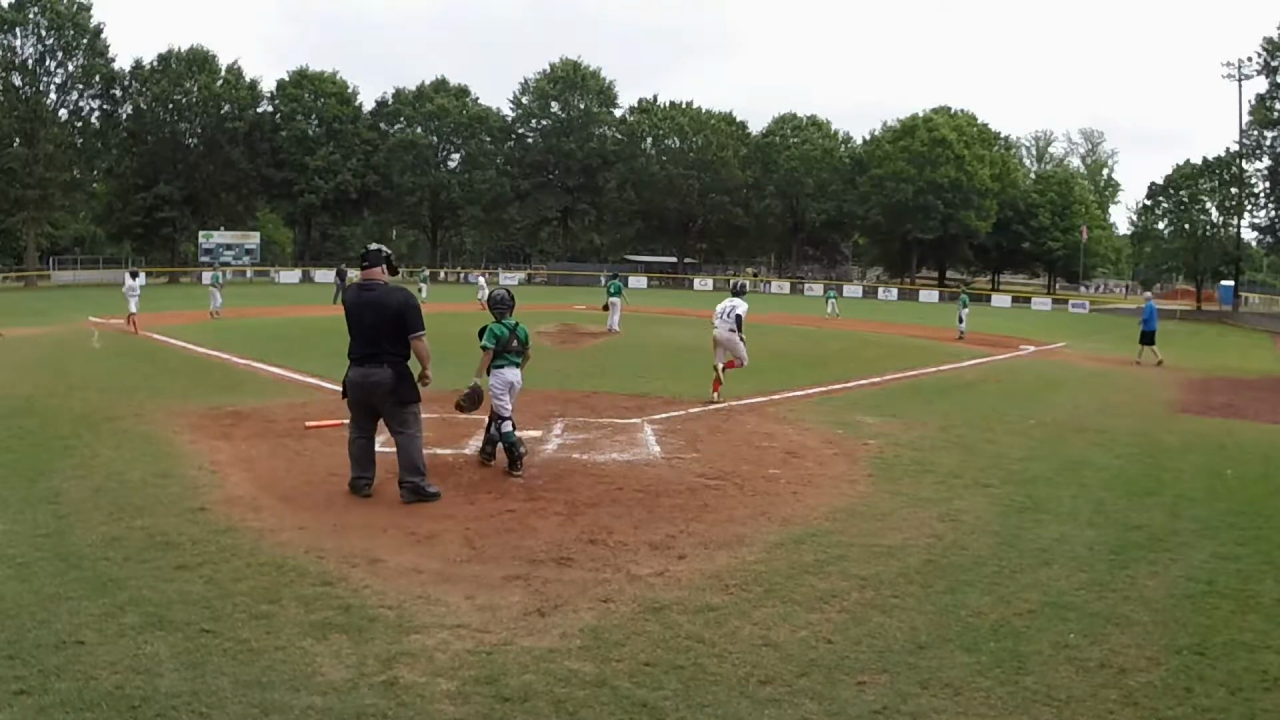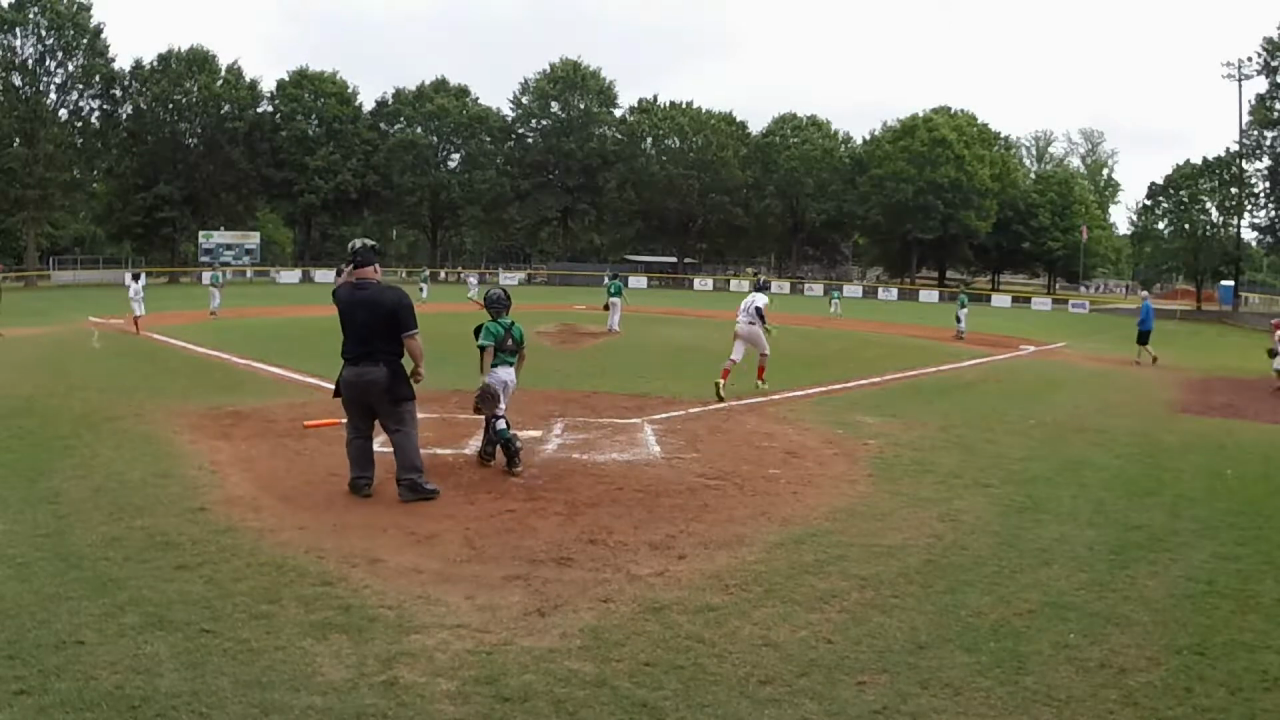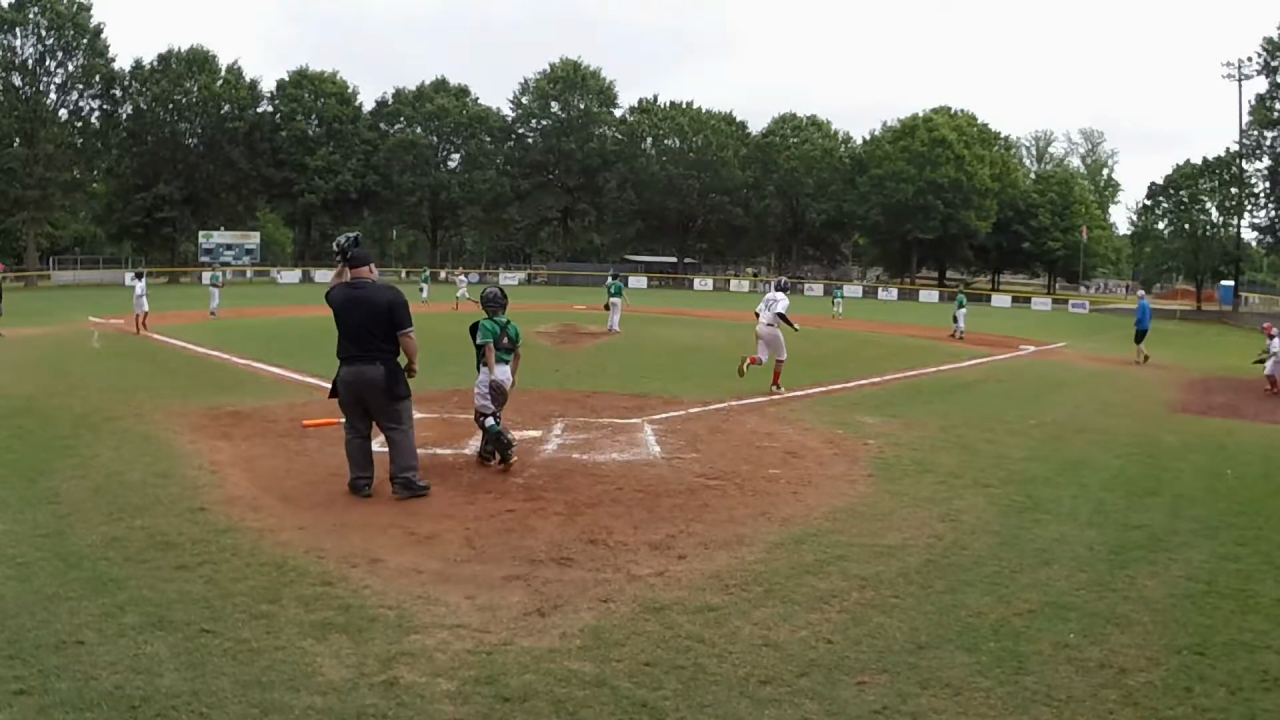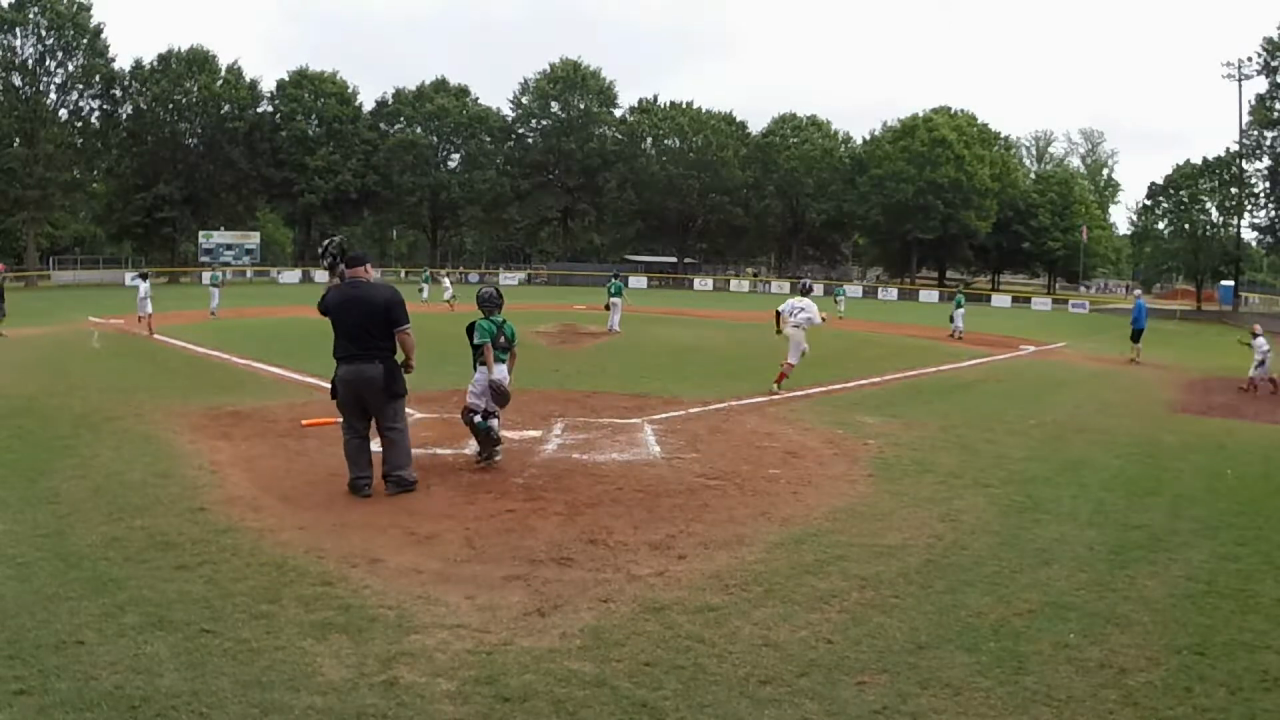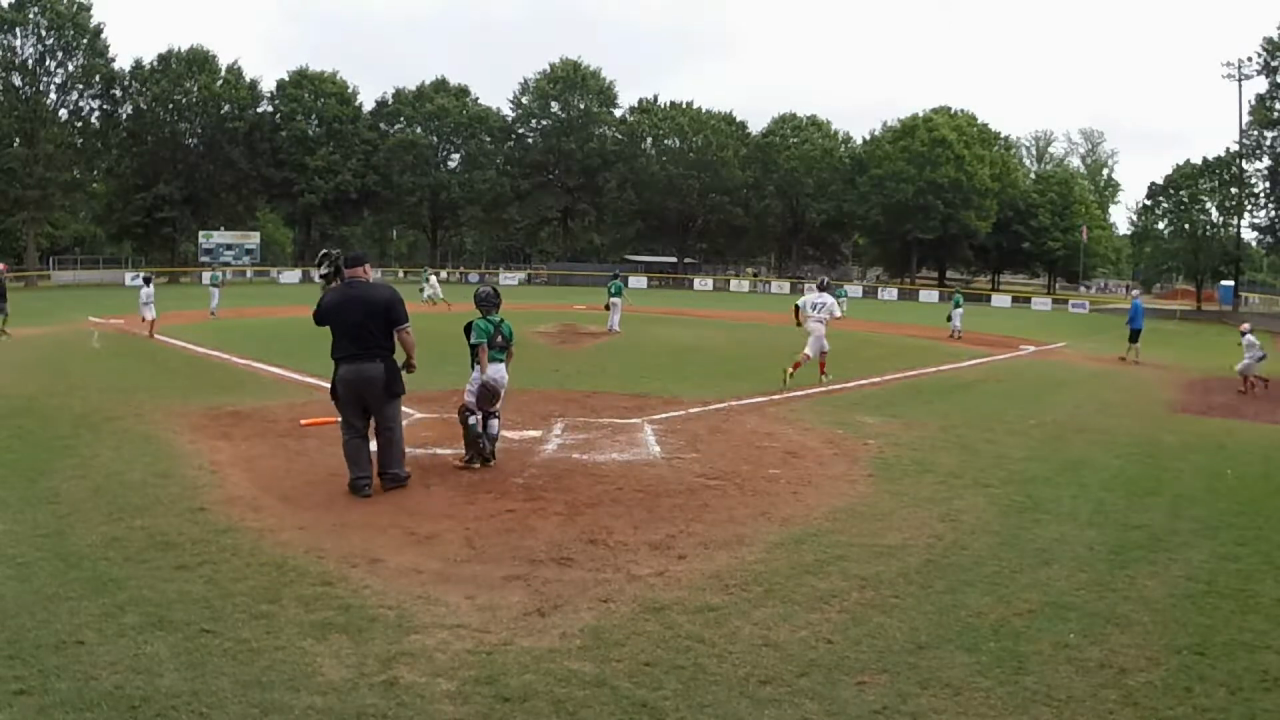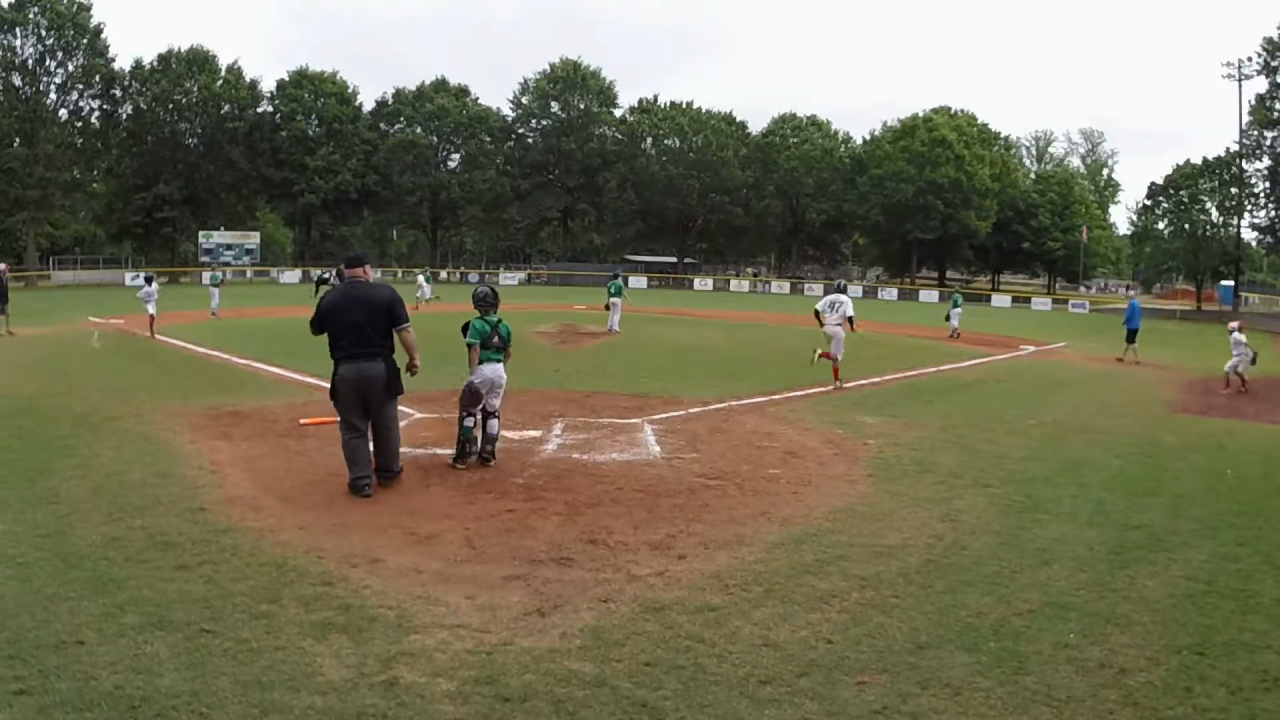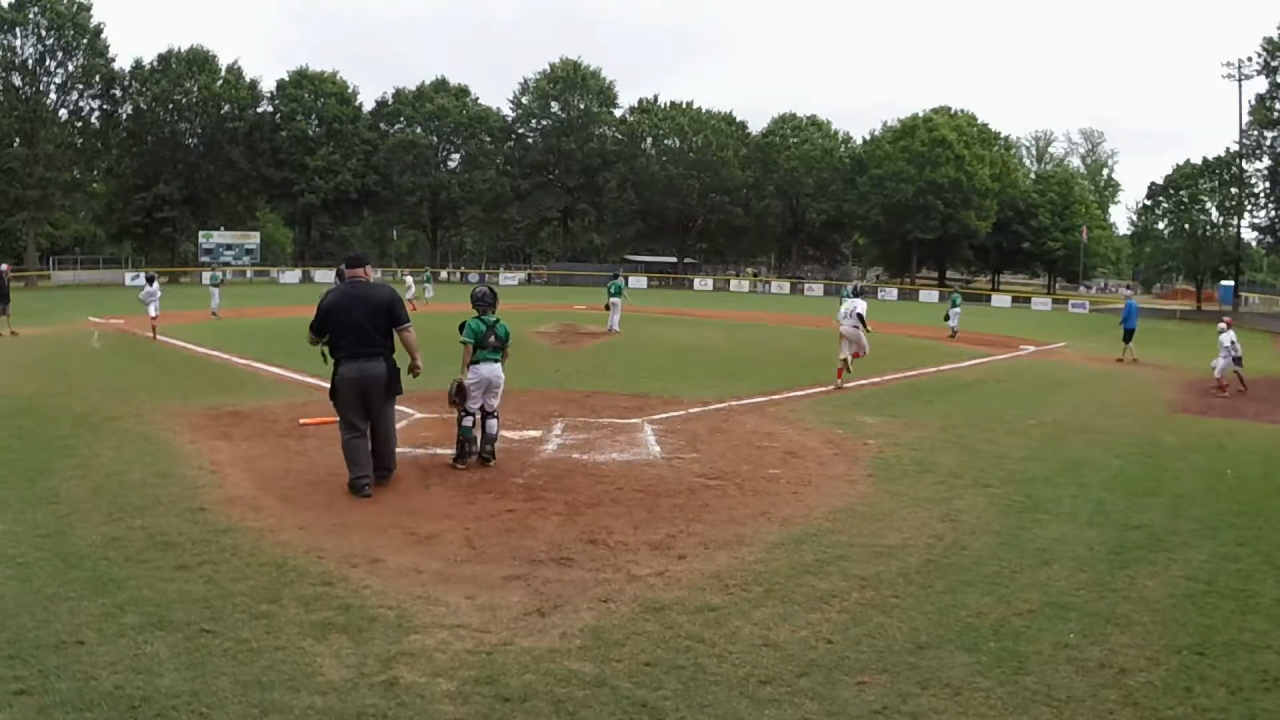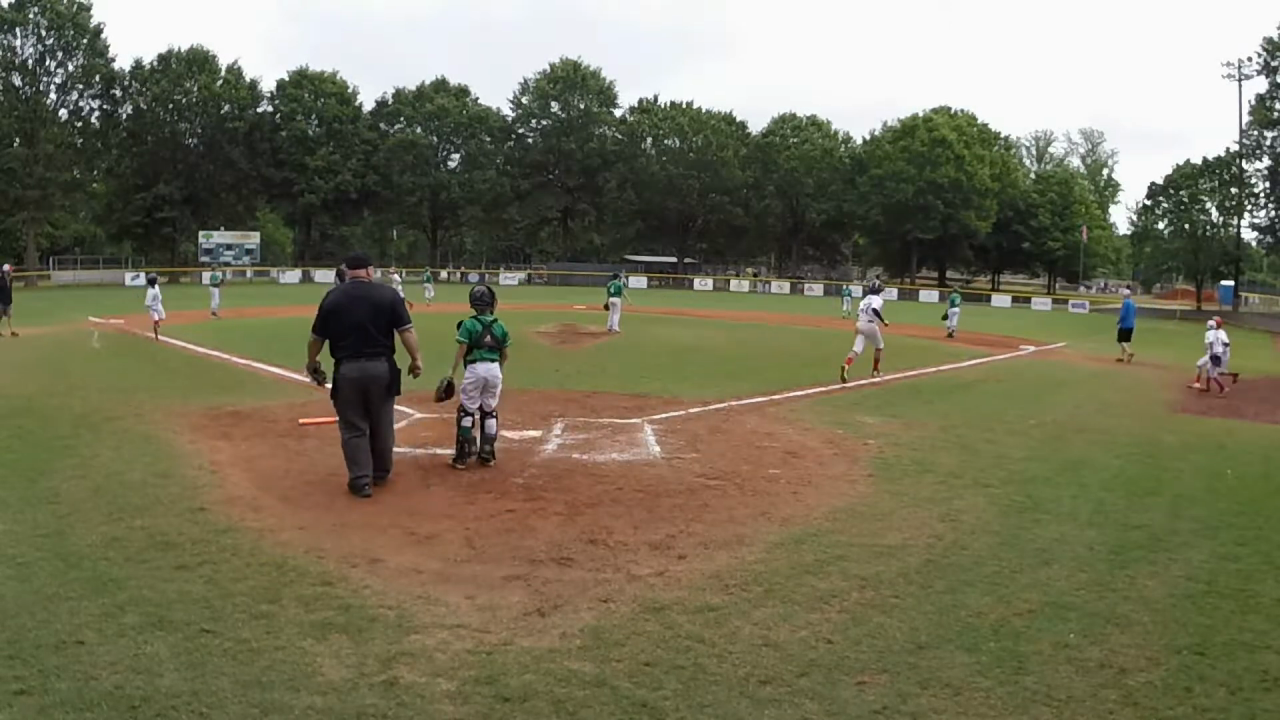
dt=0.1s
person 1, frame 1
left shoulder: (351, 295)
right shoulder: (401, 296)
right elbow: (417, 339)
left wrist: (366, 273)
right wrist: (426, 368)
left hip: (358, 374)
right hip: (392, 375)
left knee: (360, 432)
right knee: (407, 432)
left ankle: (361, 482)
right ankle: (414, 485)
person 1, frame 2
left shoulder: (344, 295)
right shoulder: (395, 295)
right elbow: (411, 338)
left wrist: (353, 264)
right wrist: (418, 366)
left hip: (352, 373)
right hip: (387, 373)
left knee: (358, 432)
right knee: (403, 430)
left ankle: (361, 483)
right ankle: (412, 483)
person 1, frame 3
left shoulder: (339, 295)
right shoulder: (390, 294)
right elbow: (406, 336)
left wrist: (342, 265)
right wrist: (412, 362)
left hip: (349, 372)
right hip: (383, 372)
left knee: (356, 431)
right knee: (399, 427)
left ankle: (361, 482)
right ankle: (405, 481)
person 1, frame 4
left shoulder: (333, 295)
right shoulder: (387, 293)
left elbow: (322, 306)
right elbow: (404, 333)
right wrist: (410, 358)
left hip: (346, 371)
right hip: (381, 370)
left knee: (354, 430)
right knee: (393, 426)
left ankle: (361, 482)
right ankle: (398, 478)
person 1, frame 5
left shoulder: (331, 297)
right shoulder: (386, 293)
left elbow: (318, 318)
right elbow: (404, 332)
right wrist: (411, 357)
left hip: (346, 371)
right hip: (380, 370)
left knee: (353, 430)
right knee: (389, 426)
left ankle: (361, 482)
right ankle: (392, 475)
person 1, frame 6
left shoulder: (330, 297)
right shoulder: (385, 293)
left elbow: (315, 331)
right elbow: (404, 330)
right wrist: (414, 357)
left hip: (345, 370)
right hip: (380, 368)
left knee: (353, 429)
right knee: (386, 425)
left ankle: (361, 481)
right ankle: (387, 472)
person 1, frame 7
left shoulder: (331, 298)
right shoulder: (386, 293)
left elbow: (314, 337)
right elbow: (405, 330)
left wrist: (324, 340)
right wrist: (415, 358)
left hip: (346, 370)
right hip: (380, 368)
left knee: (353, 429)
right knee: (384, 425)
left ankle: (360, 481)
right ankle: (383, 471)
person 1, frame 8
left shoulder: (333, 297)
right shoulder: (388, 294)
left elbow: (317, 339)
right elbow: (406, 331)
left wrist: (312, 363)
right wrist: (416, 359)
left hip: (347, 370)
right hip: (381, 368)
left knee: (353, 428)
right knee: (382, 425)
left ankle: (360, 481)
right ankle: (379, 473)
person 2, frame 1
left shoulder: (493, 328)
right shoulder: (521, 329)
left elbow: (488, 355)
right elbow: (526, 355)
left wrist: (478, 378)
left hip: (499, 375)
right hip: (516, 374)
left knee: (503, 417)
right knee: (498, 413)
left ankle: (516, 463)
right ankle: (488, 453)
person 2, frame 2
left shoulder: (489, 327)
right shoulder: (517, 328)
left elbow: (488, 353)
right elbow: (522, 355)
left wrist: (484, 378)
right wrist: (515, 375)
left hip: (494, 374)
right hip: (509, 373)
left knee: (496, 417)
right knee: (496, 413)
left ankle: (514, 460)
right ankle: (487, 453)
person 2, frame 3
left shoulder: (485, 325)
right shoulder: (512, 327)
left elbow: (489, 350)
right elbow: (517, 354)
left wrist: (491, 375)
right wrist: (513, 375)
left hip: (490, 372)
right hip: (506, 372)
left knee: (483, 414)
right knee: (493, 412)
left ankle: (507, 451)
right ankle: (488, 453)
person 2, frame 4
left shoulder: (482, 325)
right shoulder: (508, 326)
left elbow: (487, 350)
right elbow: (513, 353)
left wrist: (491, 375)
right wrist: (508, 374)
left hip: (486, 371)
right hip: (503, 371)
left knee: (472, 412)
right knee: (492, 411)
left ankle: (491, 448)
right ankle: (488, 452)
person 2, frame 5
left shoulder: (479, 324)
right shoulder: (506, 325)
left elbow: (483, 351)
right elbow: (510, 353)
left wrist: (484, 375)
left hip: (484, 371)
right hip: (500, 371)
left knee: (468, 411)
right knee: (492, 412)
left ankle: (474, 456)
right ankle: (488, 455)
person 2, frame 6
left shoulder: (476, 324)
right shoulder: (504, 326)
left elbow: (475, 351)
right elbow: (508, 353)
left wrist: (471, 376)
left hip: (481, 370)
right hip: (499, 371)
left knee: (468, 412)
right knee: (492, 412)
left ankle: (462, 457)
right ankle: (488, 454)
person 2, frame 7
left shoulder: (472, 324)
right shoulder: (502, 326)
left elbow: (468, 350)
right elbow: (506, 353)
left wrist: (462, 373)
left hip: (478, 370)
right hip: (497, 370)
left knee: (467, 412)
right knee: (491, 412)
left ankle: (462, 457)
right ankle: (487, 454)
person 2, frame 8
left shoulder: (468, 324)
right shoulder: (500, 326)
left elbow: (462, 350)
right elbow: (505, 354)
left wrist: (452, 371)
left hip: (475, 369)
right hip: (494, 370)
left knee: (466, 412)
right knee: (490, 412)
left ankle: (462, 457)
right ankle: (487, 455)
